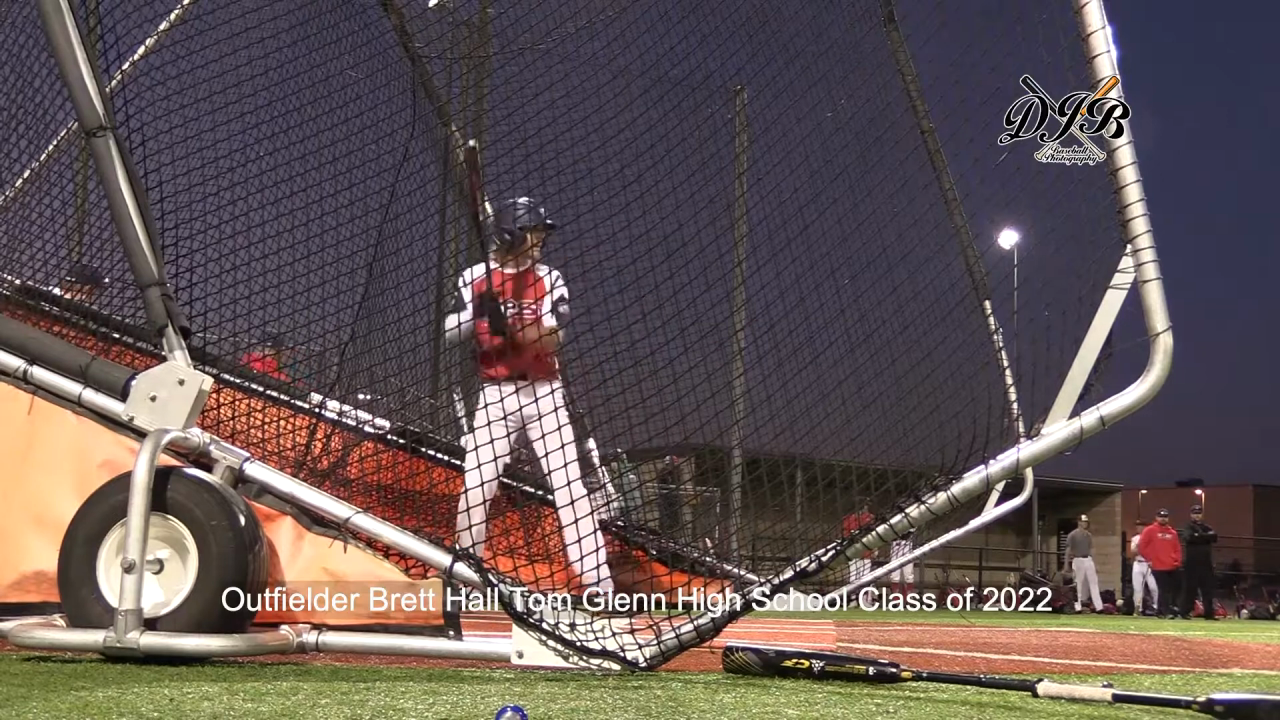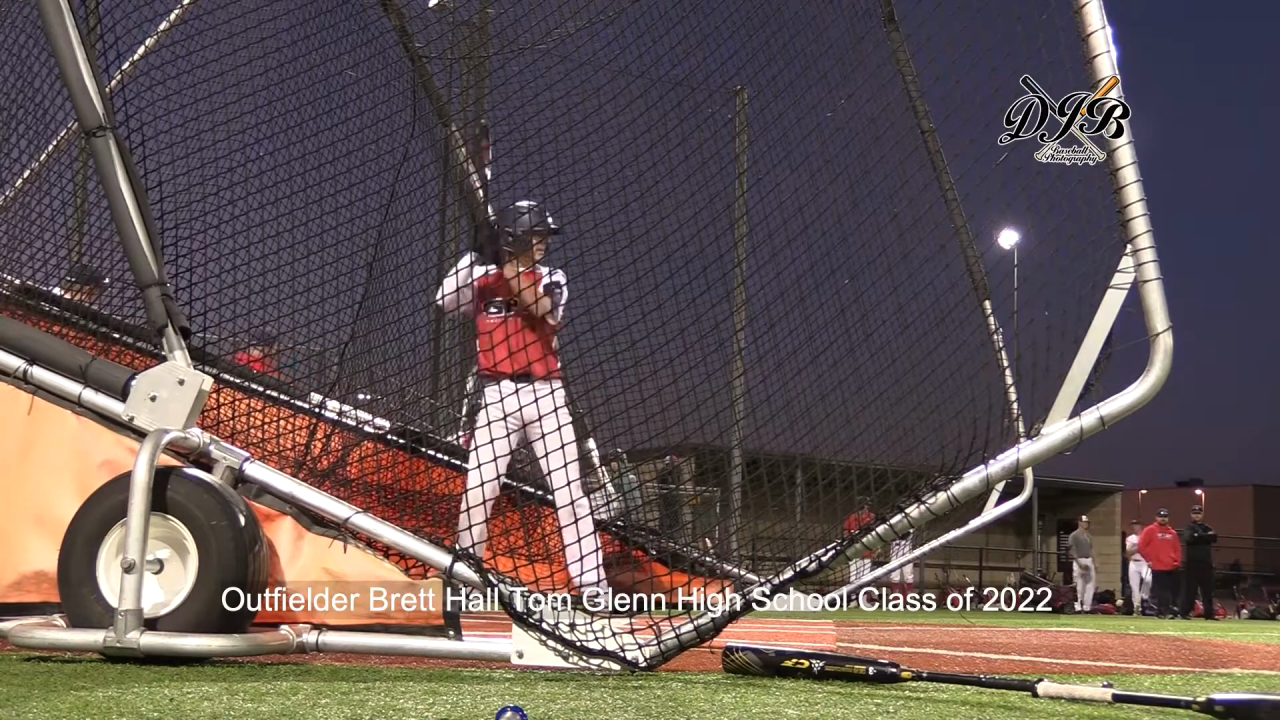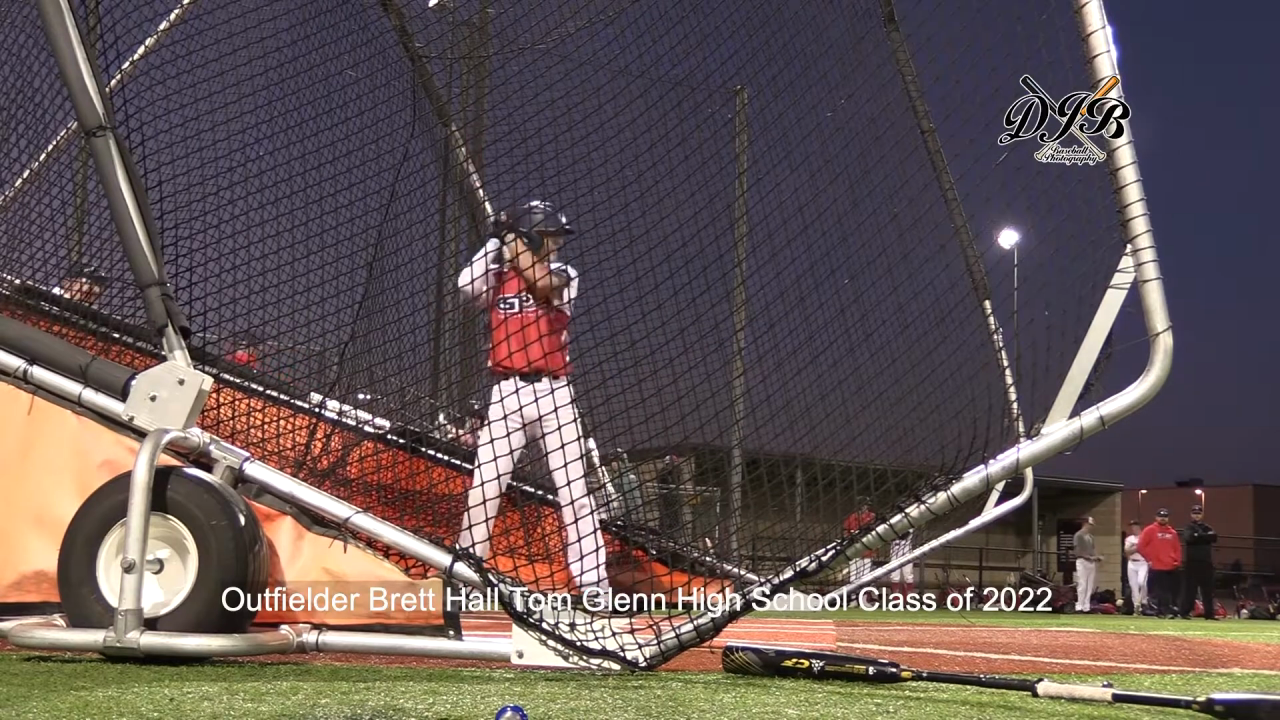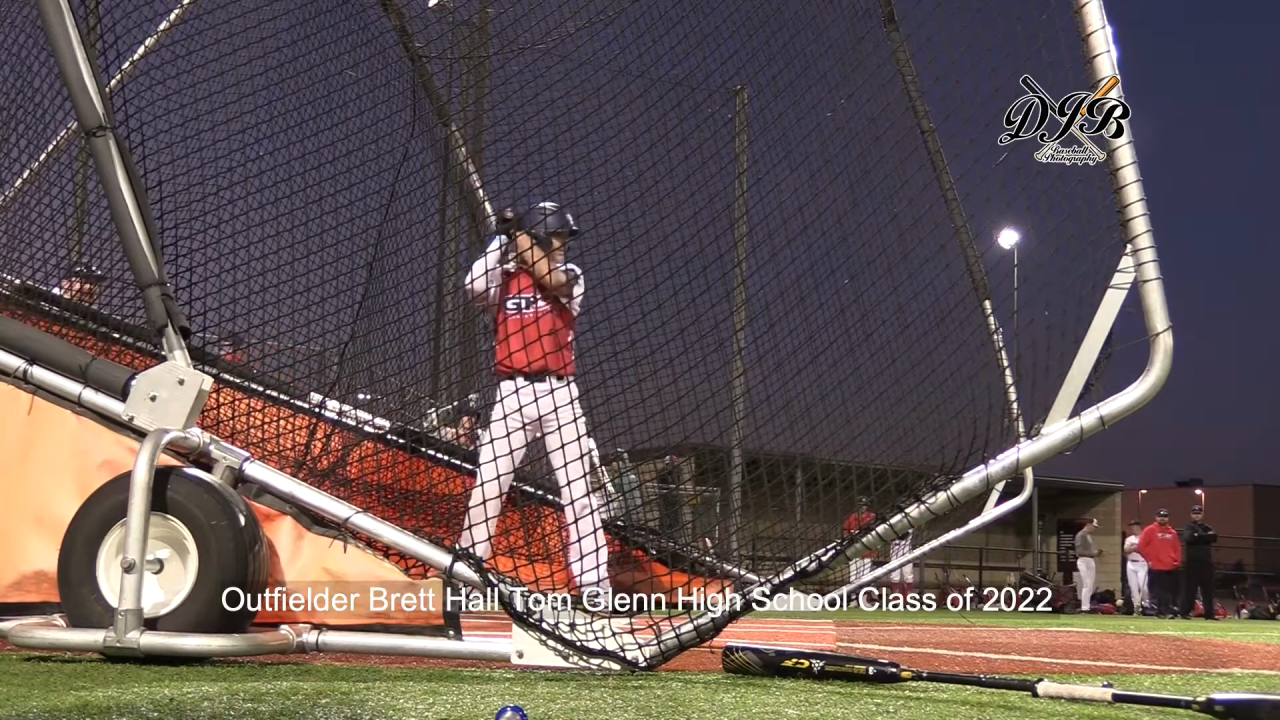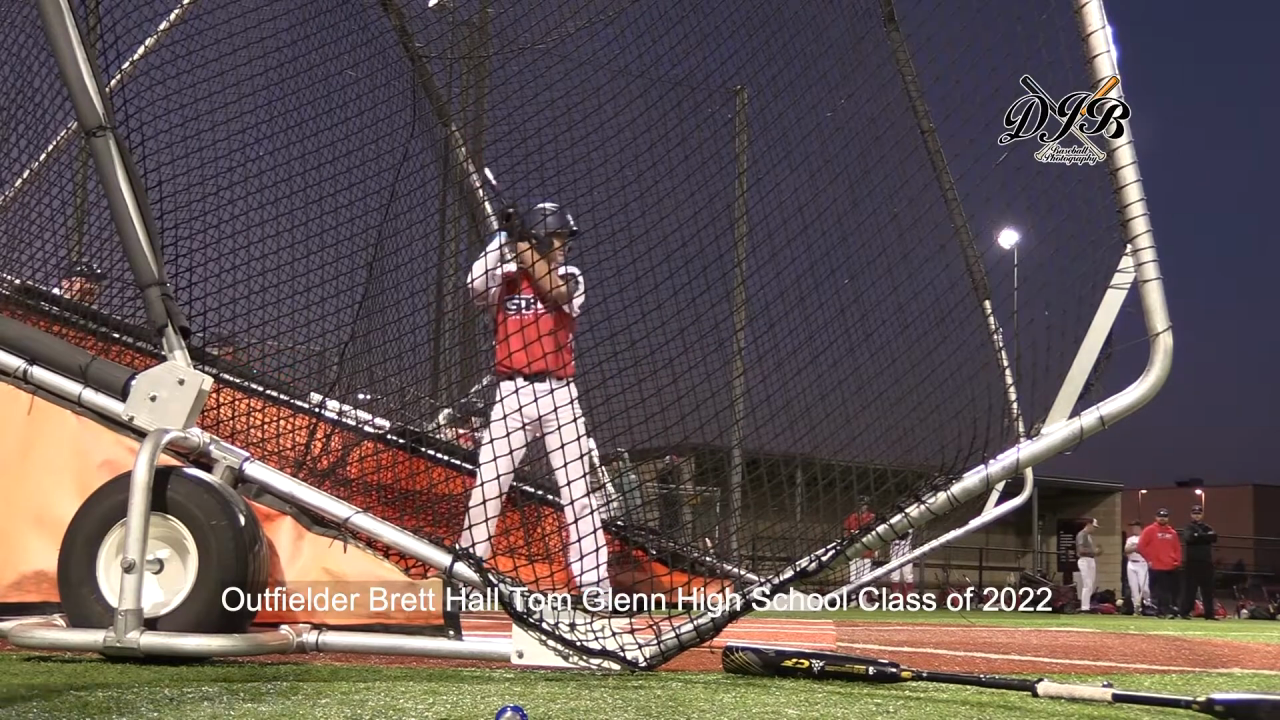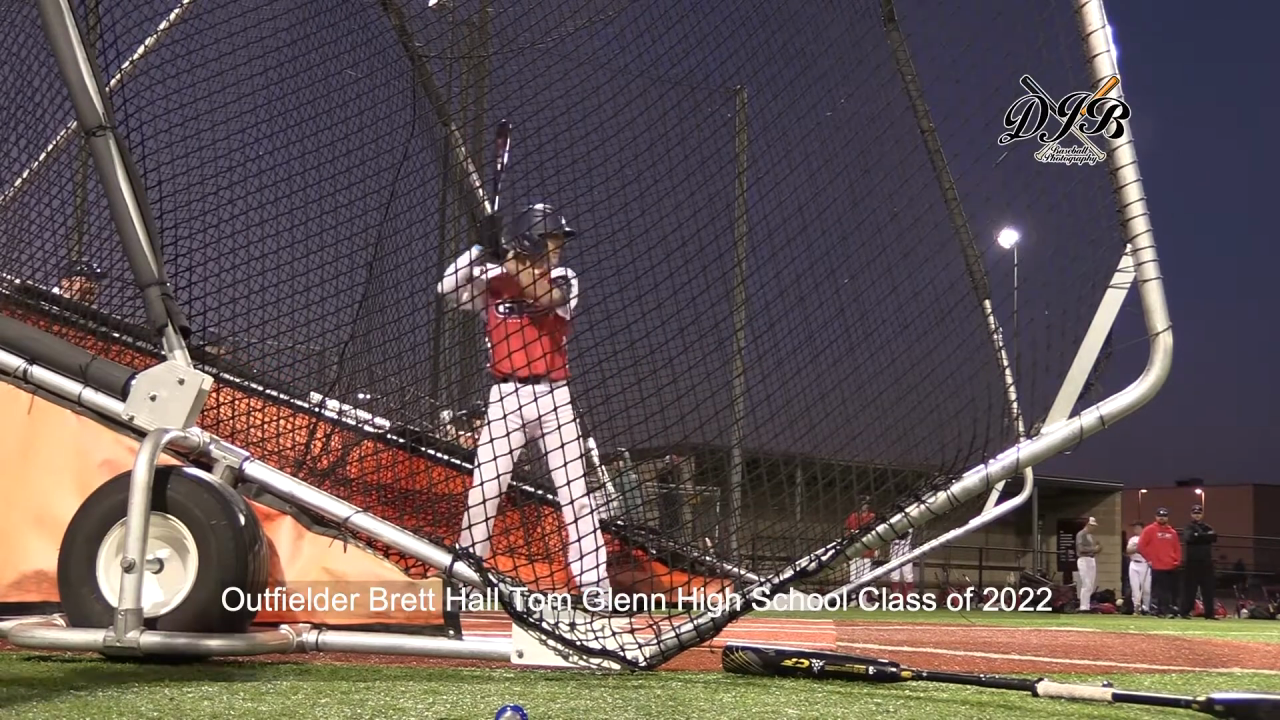
dt=0.3s
person 1, frame 1
left shoulder: (549, 280)
right shoulder: (476, 277)
left elbow: (553, 339)
right elbow: (450, 331)
left wrist: (511, 328)
right wrist: (477, 312)
left hip: (543, 393)
right hip: (495, 395)
left knee: (569, 486)
right knee: (476, 488)
left ankle: (598, 579)
person 1, frame 2
left shoulder: (552, 278)
right shoulder: (482, 278)
left elbow: (538, 306)
right elbow: (445, 300)
left wrist: (504, 265)
right wrist: (474, 256)
left hip: (546, 394)
right hip: (499, 395)
left knee: (569, 489)
right knee: (479, 488)
left ankle: (591, 581)
person 1, frame 3
left shoulder: (563, 274)
right shoulder: (497, 276)
left elbow: (543, 282)
right elbow: (467, 286)
left wrist: (511, 236)
right wrist: (496, 240)
left hip: (553, 392)
right hip: (507, 393)
left knee: (574, 488)
right knee: (484, 486)
left ankle: (593, 580)
person 1, frame 4
left shoulder: (570, 275)
right shoulder: (504, 277)
left elbow: (553, 280)
right elbow: (475, 285)
left wrist: (519, 233)
right wrist: (502, 237)
left hip: (559, 393)
right hip: (512, 394)
left knee: (577, 488)
right knee: (488, 485)
left ankle: (595, 580)
person 1, frame 5
left shoulder: (570, 277)
right shoulder: (505, 276)
left elbow: (555, 291)
right elbow: (477, 285)
left wrist: (522, 242)
right wrist: (503, 237)
left hip: (558, 393)
right hip: (512, 393)
left knee: (577, 489)
right knee: (488, 486)
left ankle: (594, 581)
person 1, frame 6
left shoulder: (565, 278)
right shoulder: (493, 279)
left elbow: (546, 297)
right elbow: (451, 288)
left wrist: (506, 258)
right wrist: (480, 249)
left hip: (553, 395)
right hip: (506, 396)
left knee: (574, 489)
right knee: (484, 489)
left ankle: (593, 581)
